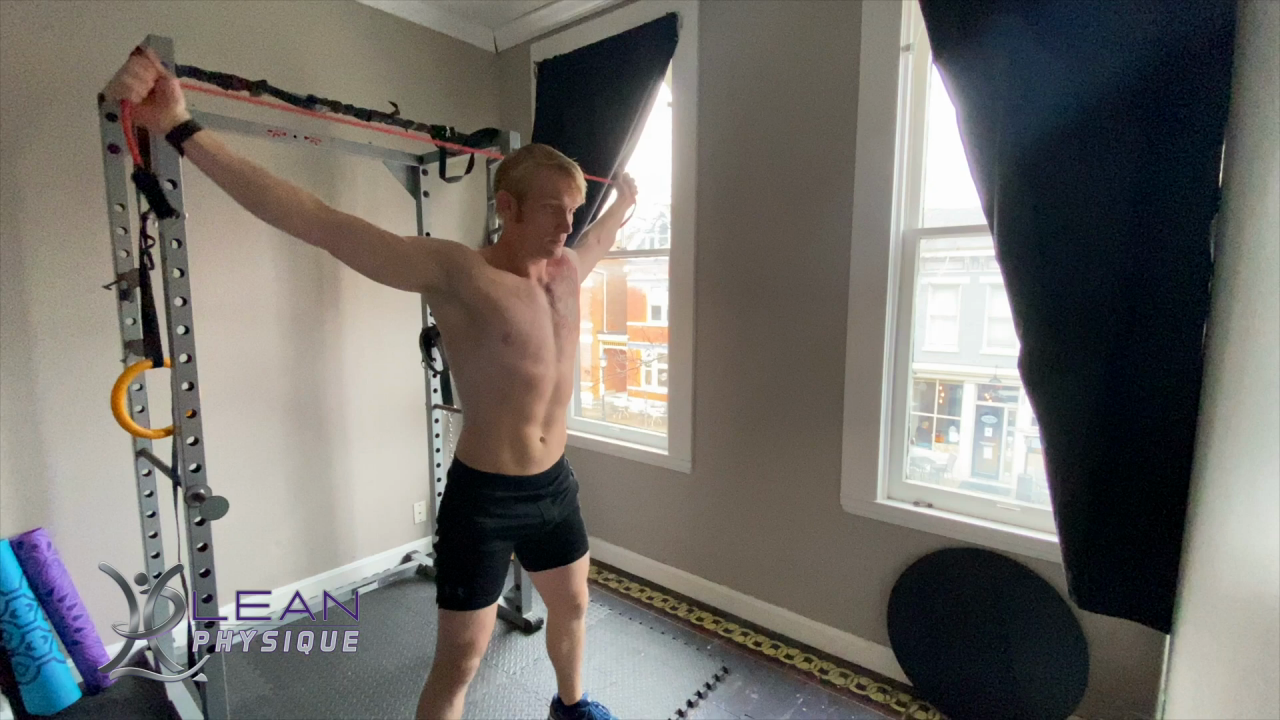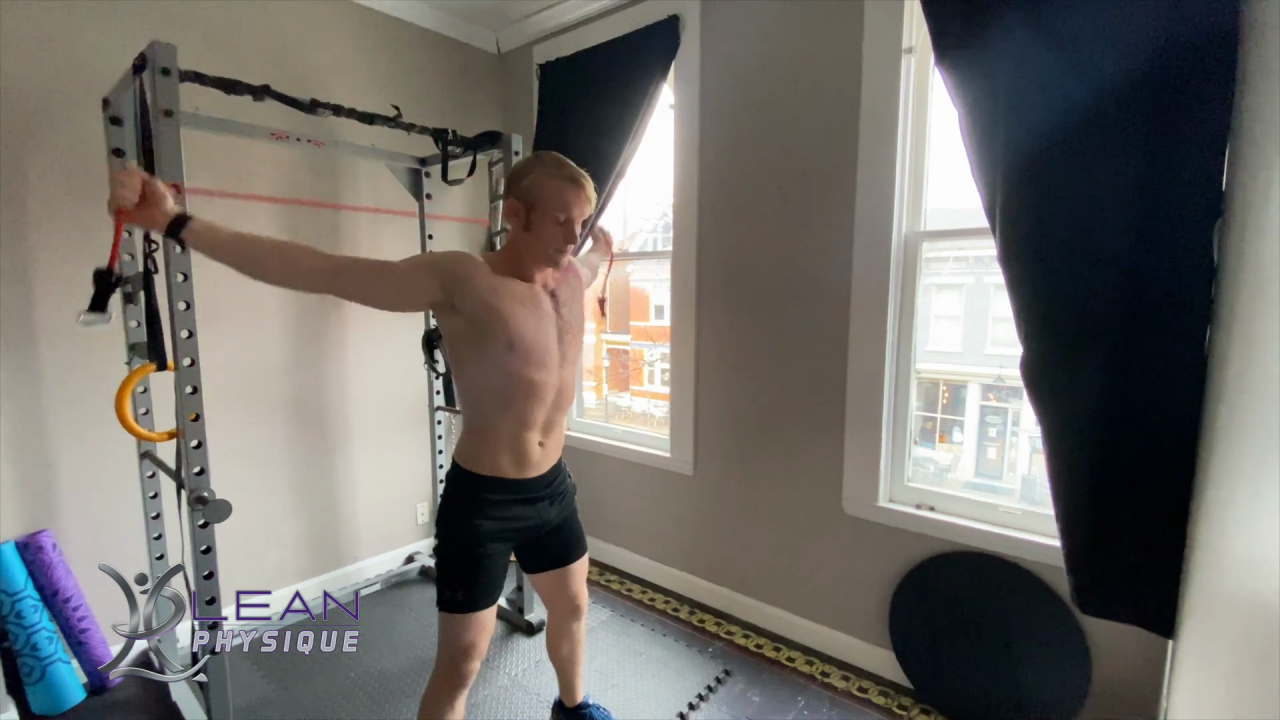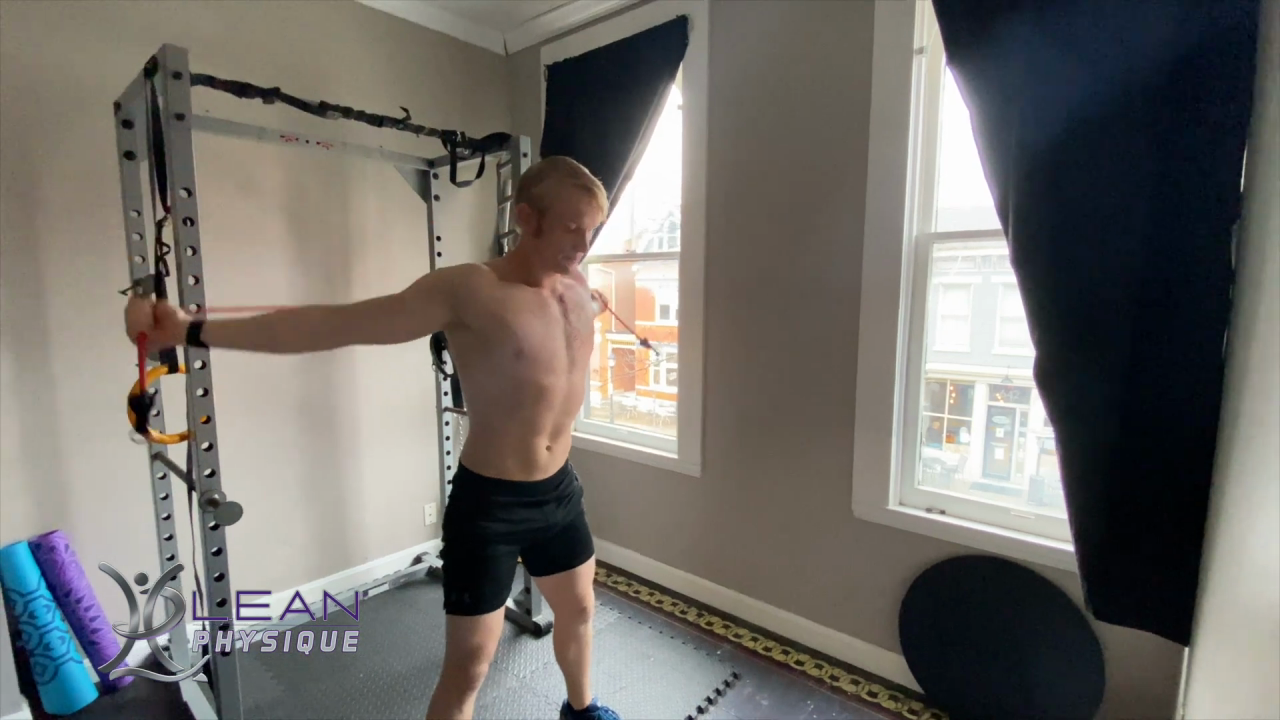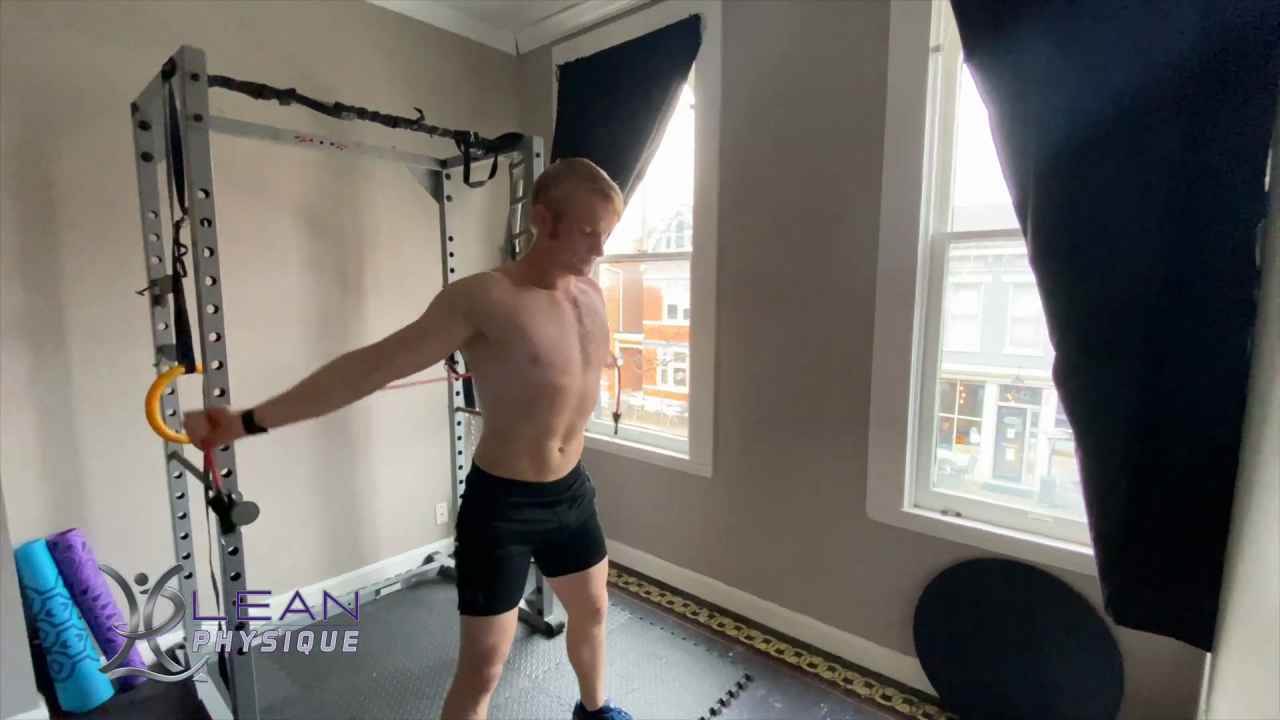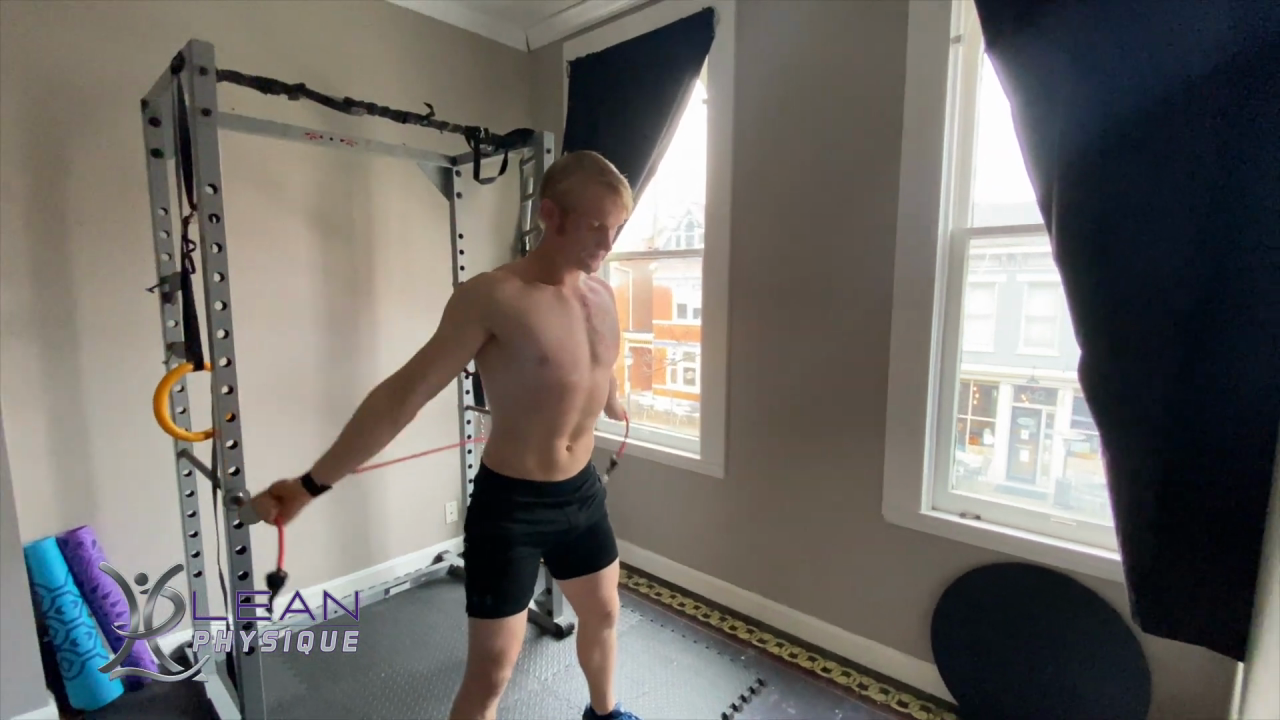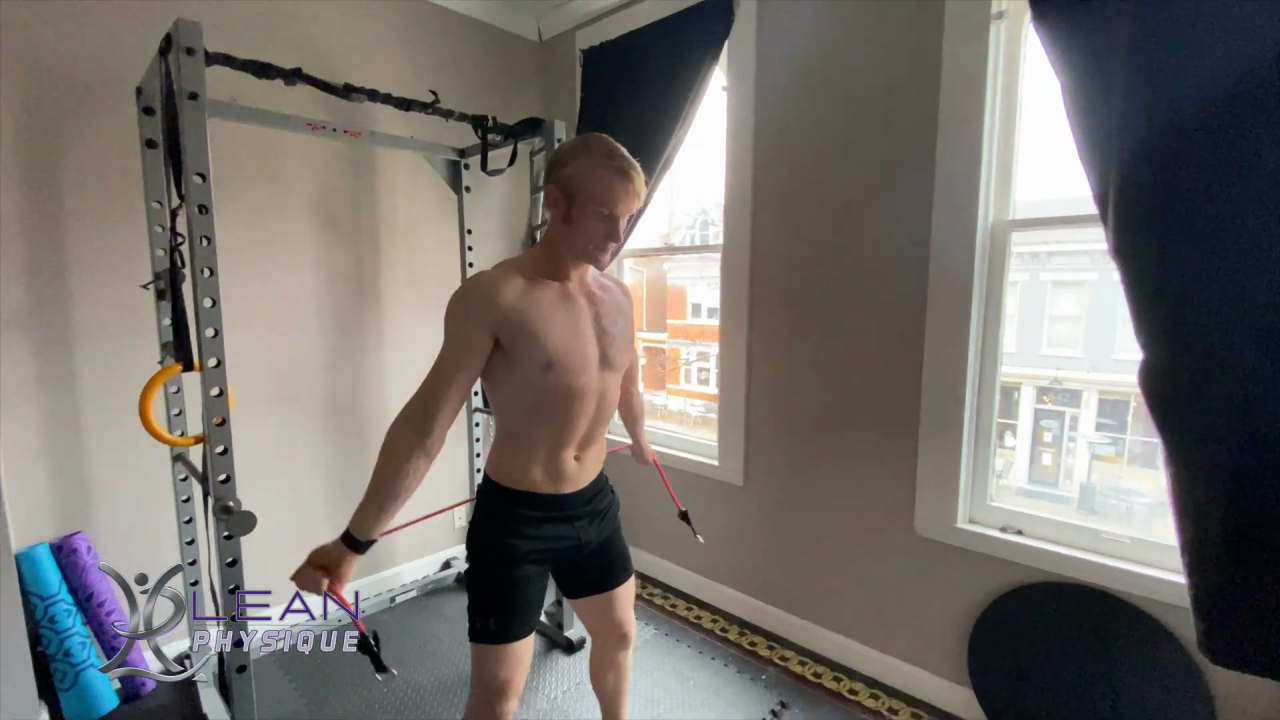
dt=0.3s
person 1, frame 1
left shoulder: (569, 269)
right shoulder: (456, 275)
left elbow: (605, 234)
right elbow: (322, 225)
left wrist: (624, 196)
left hip: (554, 487)
right hip: (483, 501)
left knee: (572, 606)
right knee: (459, 663)
person 1, frame 2
left shoulder: (572, 276)
right shoulder: (460, 280)
right elbow: (322, 273)
right wrist: (178, 224)
left hip: (553, 488)
right hip: (480, 501)
left knee: (571, 608)
right knee: (459, 664)
person 1, frame 3
left shoulder: (575, 287)
right shoulder: (470, 290)
right elbow: (335, 324)
left wrist: (594, 307)
right wrist: (197, 331)
left hip: (559, 491)
right hip: (487, 503)
left knee: (578, 610)
right knee: (468, 668)
person 1, frame 4
left shoulder: (590, 293)
right shoulder: (485, 298)
right elbow: (371, 366)
right wrist: (252, 420)
left hip: (572, 493)
right hip: (500, 504)
left knee: (592, 611)
right knee: (482, 668)
person 1, frame 5
left shoulder: (601, 295)
right shoulder: (493, 297)
right elbow: (405, 394)
left wrist: (613, 404)
right wrist: (314, 483)
left hip: (582, 493)
right hip: (509, 505)
left knee: (602, 614)
right knee: (490, 670)
person 1, frame 6
left shoulder: (616, 295)
right shoulder: (493, 298)
right elbow: (425, 425)
left wrist: (640, 439)
right wrist: (353, 543)
left hip: (593, 508)
right hip: (513, 522)
left knee: (617, 635)
